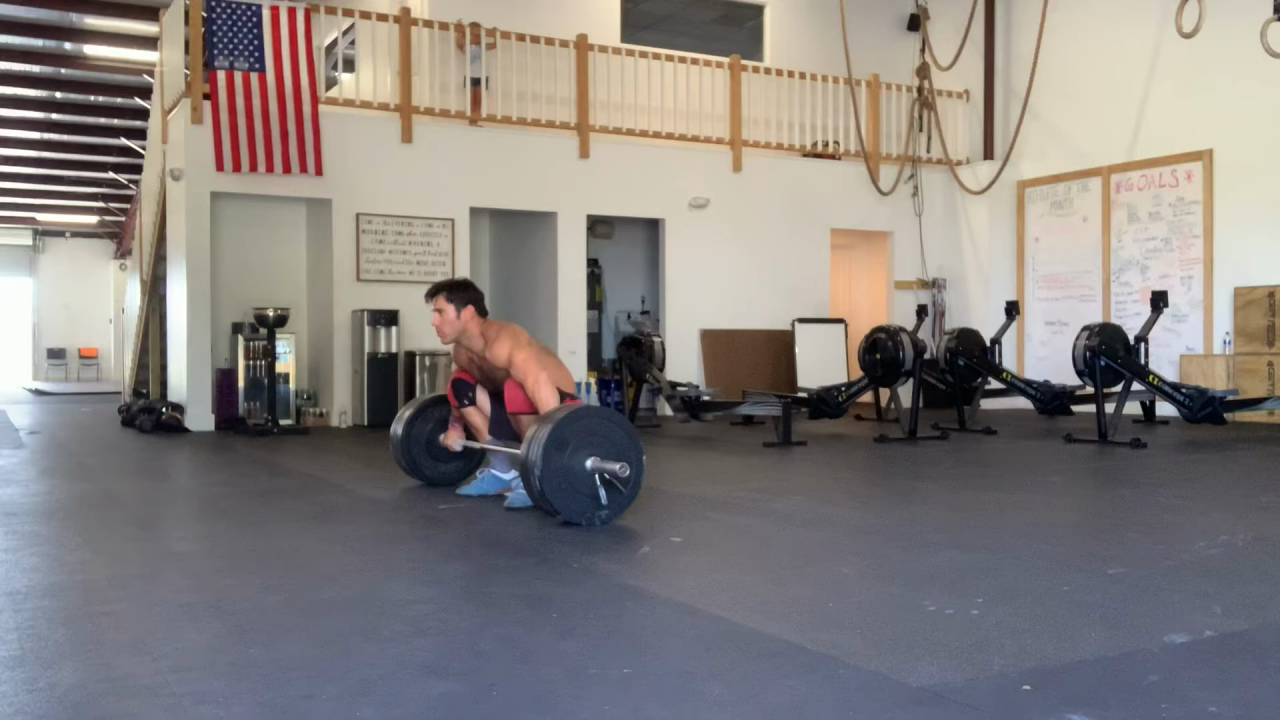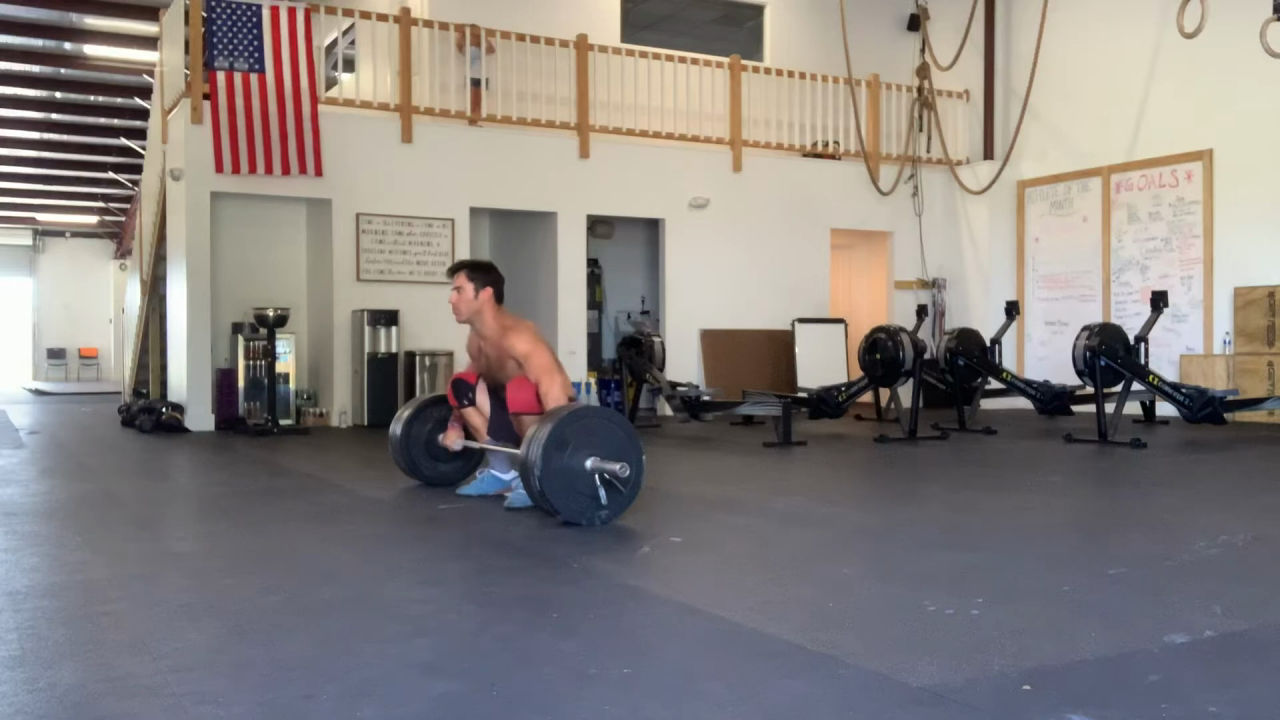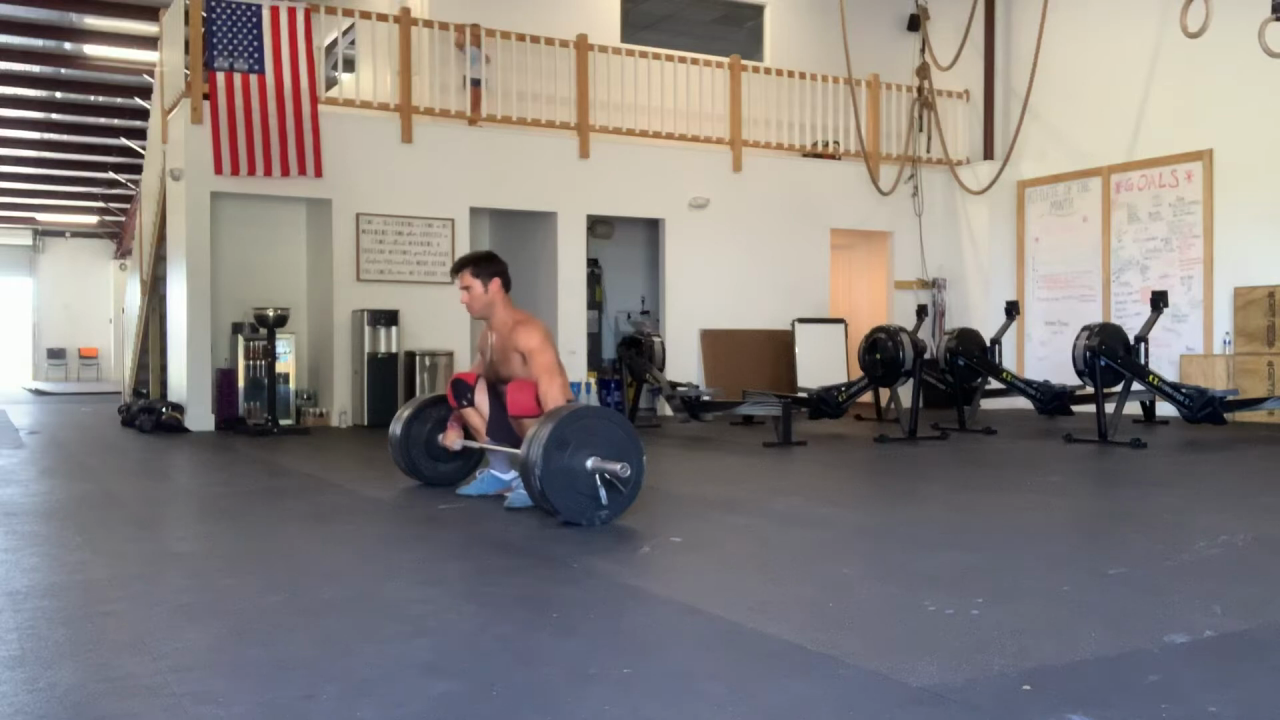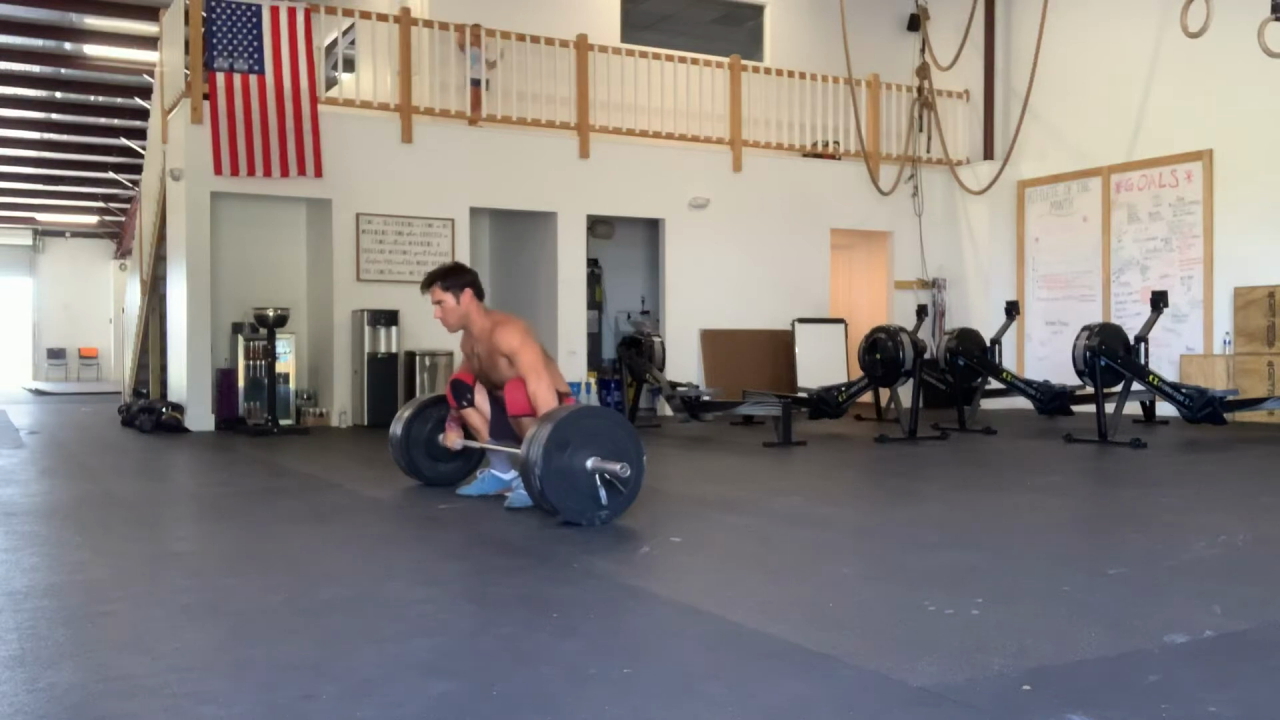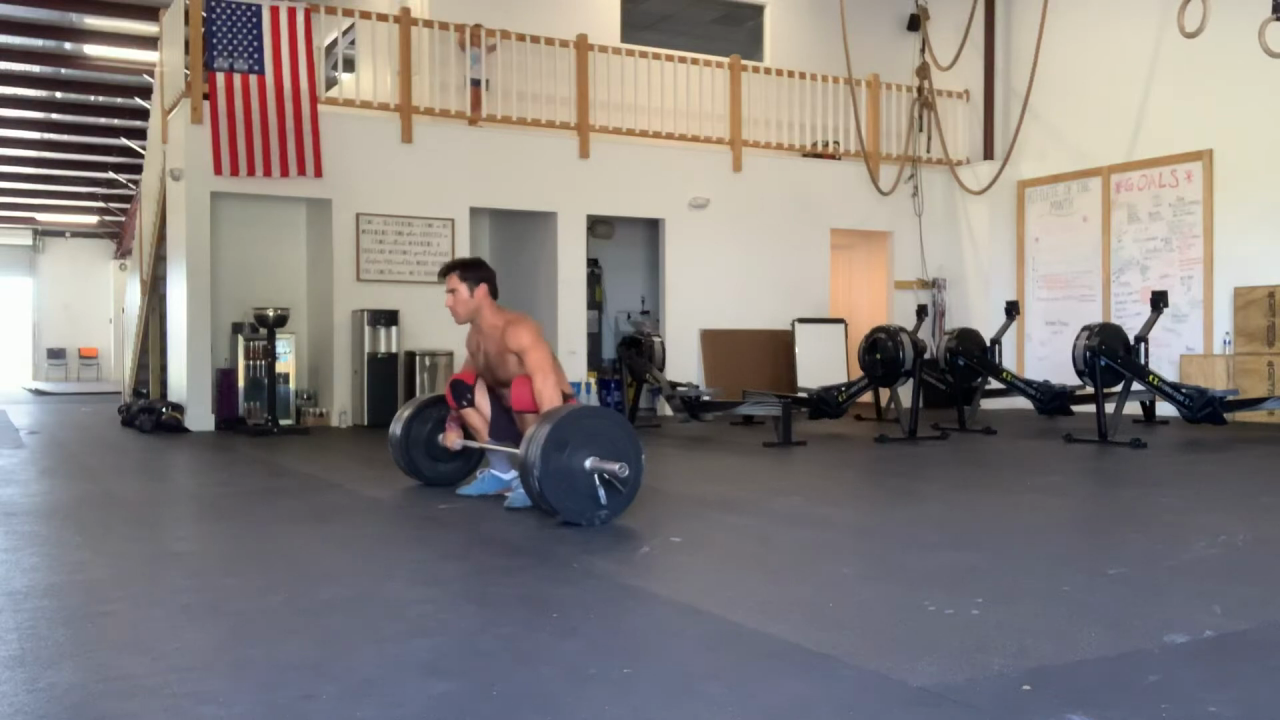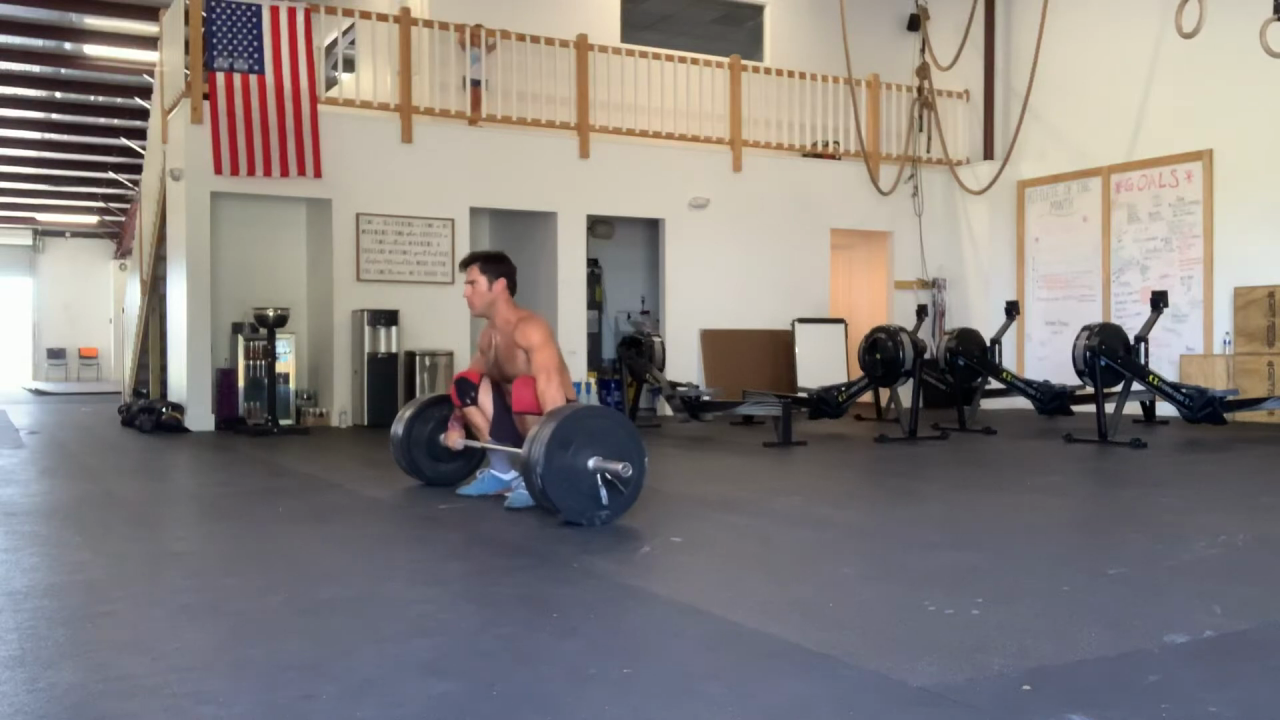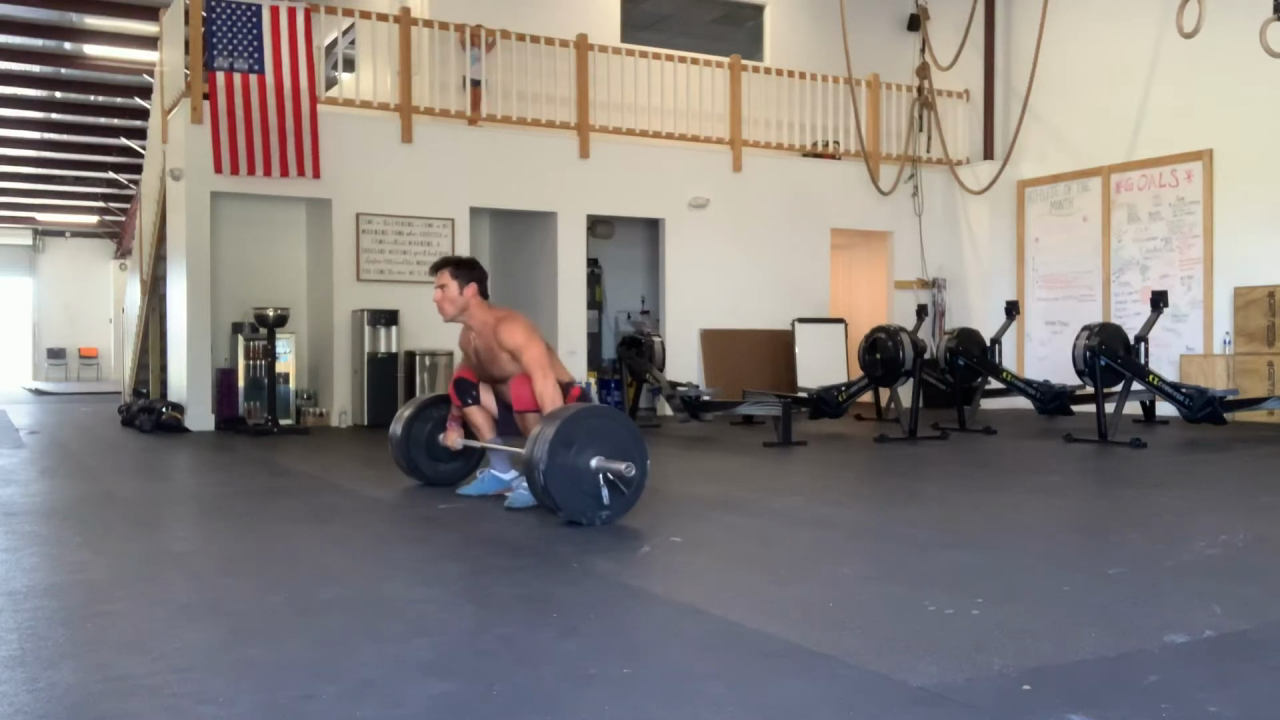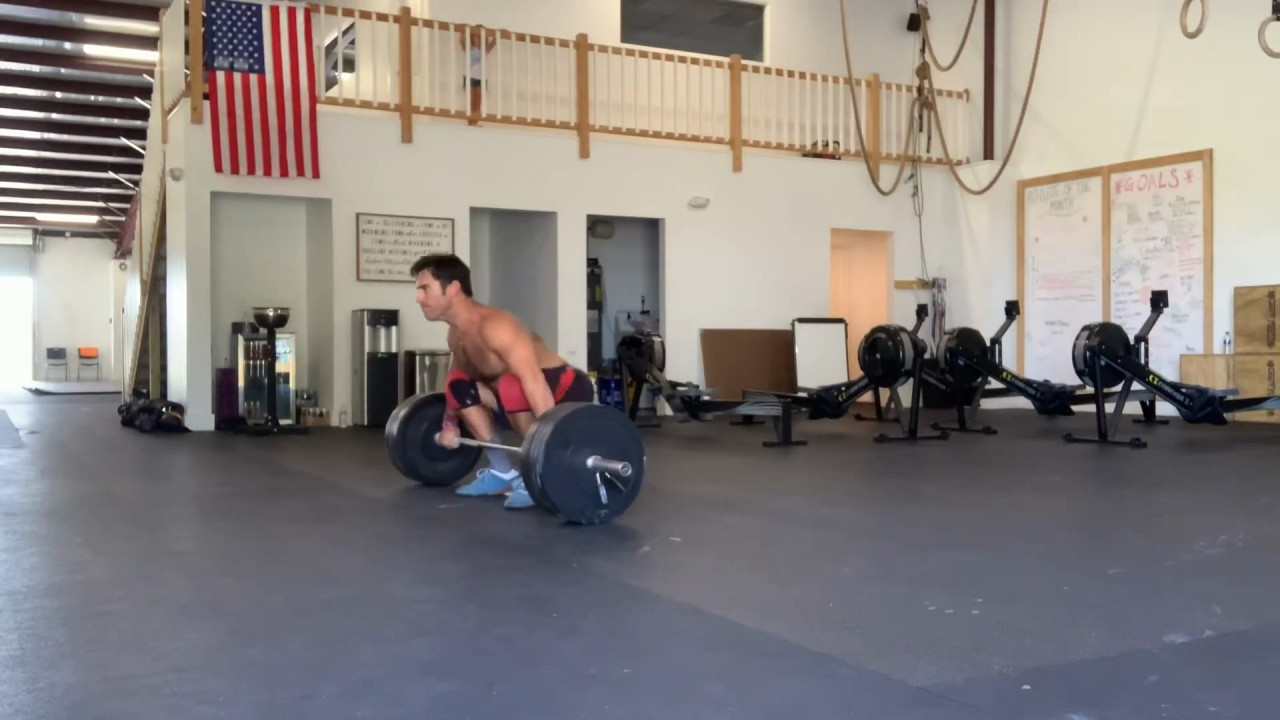
dt=0.5s
person 1, frame 1
left shoulder: (500, 341)
right shoulder: (462, 351)
left elbow: (540, 382)
right elbow: (464, 379)
right wrist: (456, 425)
right hip: (523, 415)
left knee: (516, 389)
right knee: (461, 386)
right ankle: (502, 472)
person 1, frame 2
left shoulder: (514, 334)
right shoulder: (476, 340)
left elbow: (552, 383)
right elbow: (473, 378)
right wrist: (456, 425)
right hip: (522, 419)
left knee: (519, 389)
right knee: (462, 386)
right ankle: (502, 473)
person 1, frame 3
left shoulder: (525, 330)
right shoulder: (488, 335)
left elbow: (552, 384)
right elbow: (474, 381)
right wrist: (456, 424)
right hip: (521, 421)
left knee: (518, 392)
right knee: (461, 385)
right ankle: (502, 473)
person 1, frame 4
left shoulder: (506, 331)
right shoulder: (470, 340)
left elbow: (540, 384)
right elbow: (464, 379)
right wrist: (453, 424)
right hip: (521, 419)
left knee: (517, 392)
right knee: (460, 386)
right ankle: (503, 472)
person 1, frame 5
left shoulder: (517, 329)
right shoulder: (475, 337)
left elbow: (546, 383)
right elbow: (468, 378)
right wrist: (454, 424)
right hip: (520, 418)
left knee: (523, 388)
right knee: (460, 386)
right ankle: (503, 472)
person 1, frame 6
left shoulder: (529, 327)
right shoulder: (489, 334)
left elbow: (549, 384)
right elbow: (473, 378)
right wrist: (456, 424)
right hip: (523, 420)
left knee: (524, 389)
right knee: (465, 384)
right ankle: (503, 473)
person 1, frame 7
left shoulder: (507, 326)
right shoulder: (468, 335)
left elbow: (544, 379)
right elbow: (465, 378)
right wrist: (454, 424)
left knee: (522, 387)
right knee: (463, 386)
right ankle: (503, 472)
person 1, frame 8
left shoulder: (493, 326)
right shoulder: (457, 335)
left elbow: (533, 380)
right elbow: (457, 377)
right wrist: (450, 423)
left hip: (567, 389)
left knee: (512, 387)
right knee: (458, 387)
right ankle: (503, 473)
